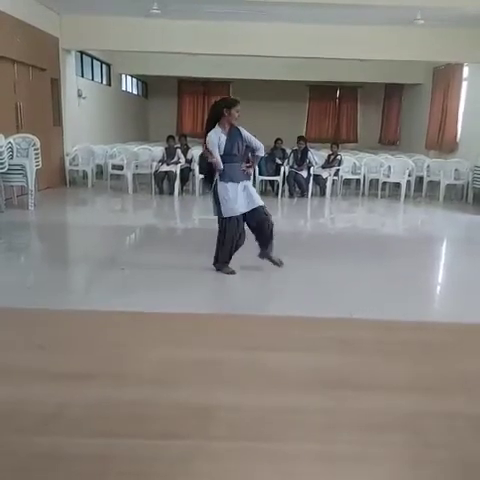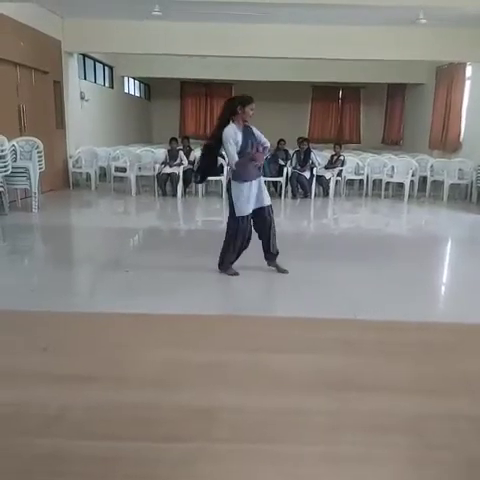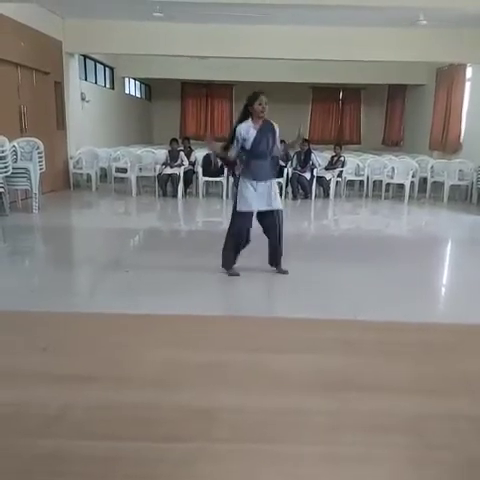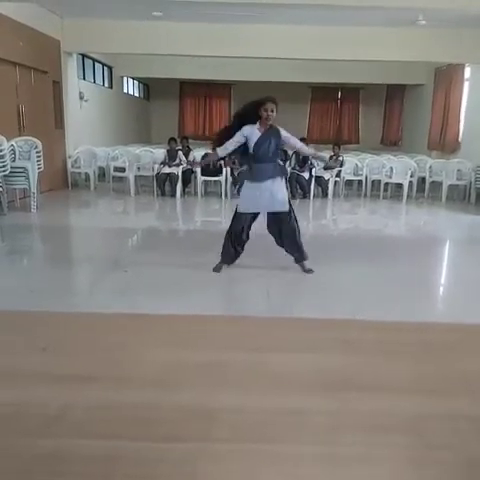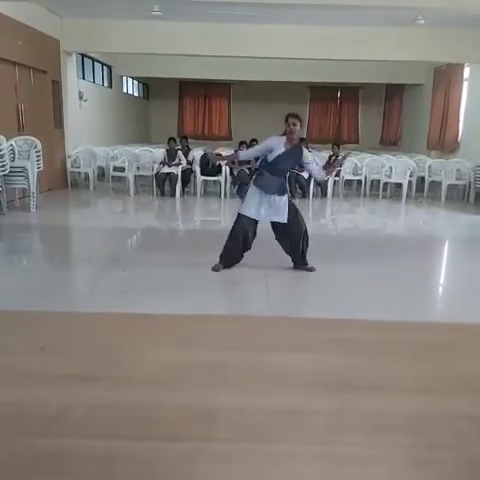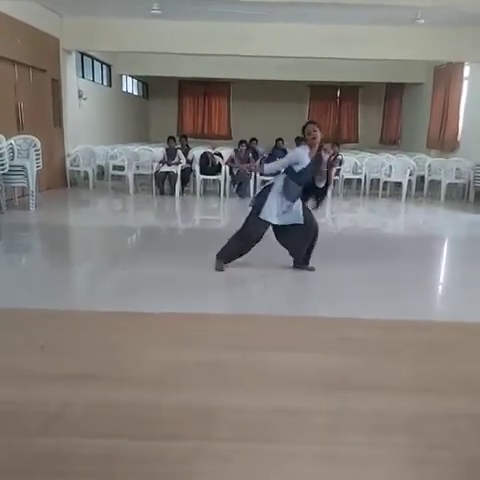
dt=0.3s
person 1, frame 1
left shoulder: (239, 131)
right shoulder: (213, 136)
left elbow: (259, 148)
right elbow: (219, 167)
left wrist: (251, 167)
right wrist: (214, 161)
left hip: (244, 182)
right hip: (226, 185)
left knee: (264, 220)
right knee: (232, 226)
left ankle: (266, 251)
right ankle: (221, 262)
person 1, frame 2
left shoulder: (250, 130)
right shoulder: (228, 132)
left elbow: (266, 145)
right elbow: (234, 163)
left wrist: (261, 159)
right wrist: (251, 159)
left hip: (256, 180)
right hip: (239, 183)
left knee: (266, 220)
right knee: (241, 226)
left ankle: (271, 259)
right ankle: (225, 264)
person 1, frame 3
left shoulder: (272, 127)
right shoulder: (242, 128)
right elbow: (232, 153)
right wrist: (217, 151)
left hip: (269, 180)
right hip: (249, 181)
left knee: (275, 223)
right knee: (241, 223)
left ankle: (276, 262)
right ankle: (228, 263)
person 1, frame 4
left shoulder: (280, 133)
right shoulder: (247, 130)
left elbow: (300, 147)
right elbow: (225, 149)
left wrist: (319, 156)
right wrist: (205, 161)
left hip: (274, 182)
right hip: (253, 183)
left knee: (286, 222)
right knee: (240, 222)
left ankle: (300, 259)
right ankle: (226, 259)
person 1, frame 5
left shoulder: (301, 152)
right shoulder: (274, 141)
left elbow: (318, 173)
right elbow: (247, 154)
left hip: (279, 194)
right hip: (259, 190)
left knee: (297, 227)
right knee: (242, 227)
left ankle: (300, 262)
right ankle: (225, 261)
person 1, frame 6
right shoulder: (300, 152)
right elbow: (274, 166)
left hip: (294, 199)
right hip: (277, 193)
left knee: (311, 228)
right knee: (253, 228)
left ankle: (300, 261)
right ankle: (222, 257)
